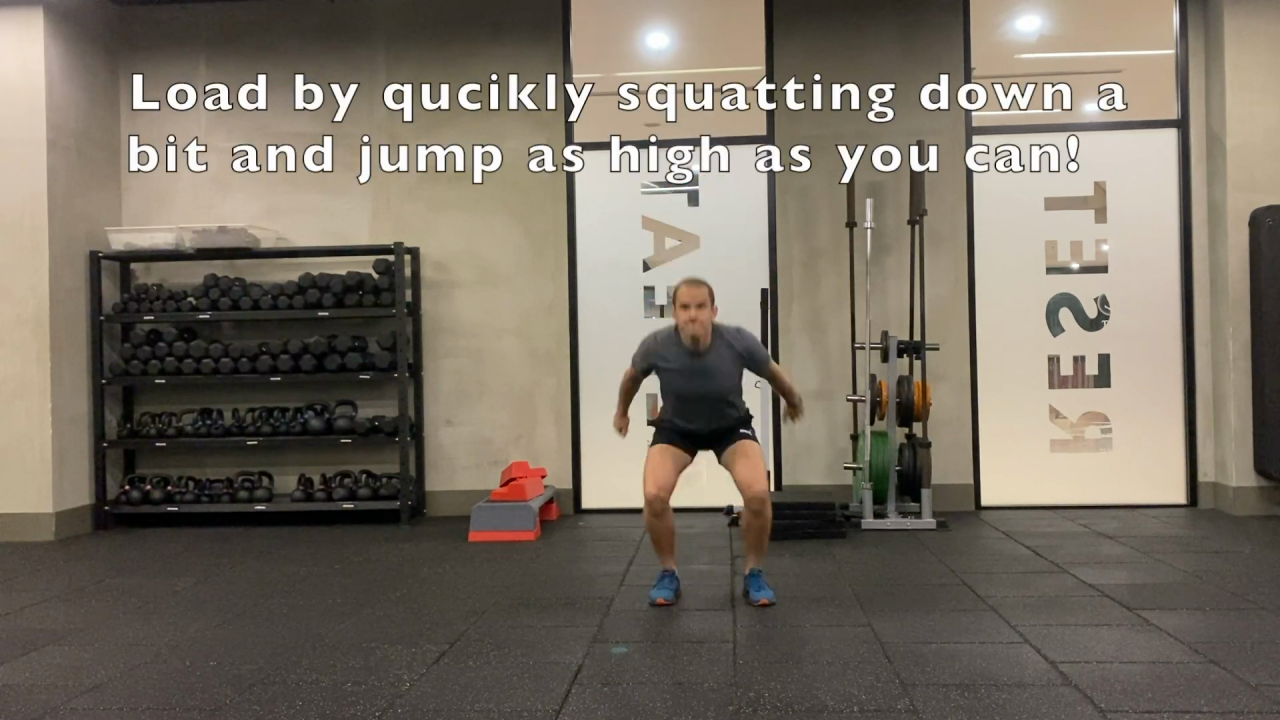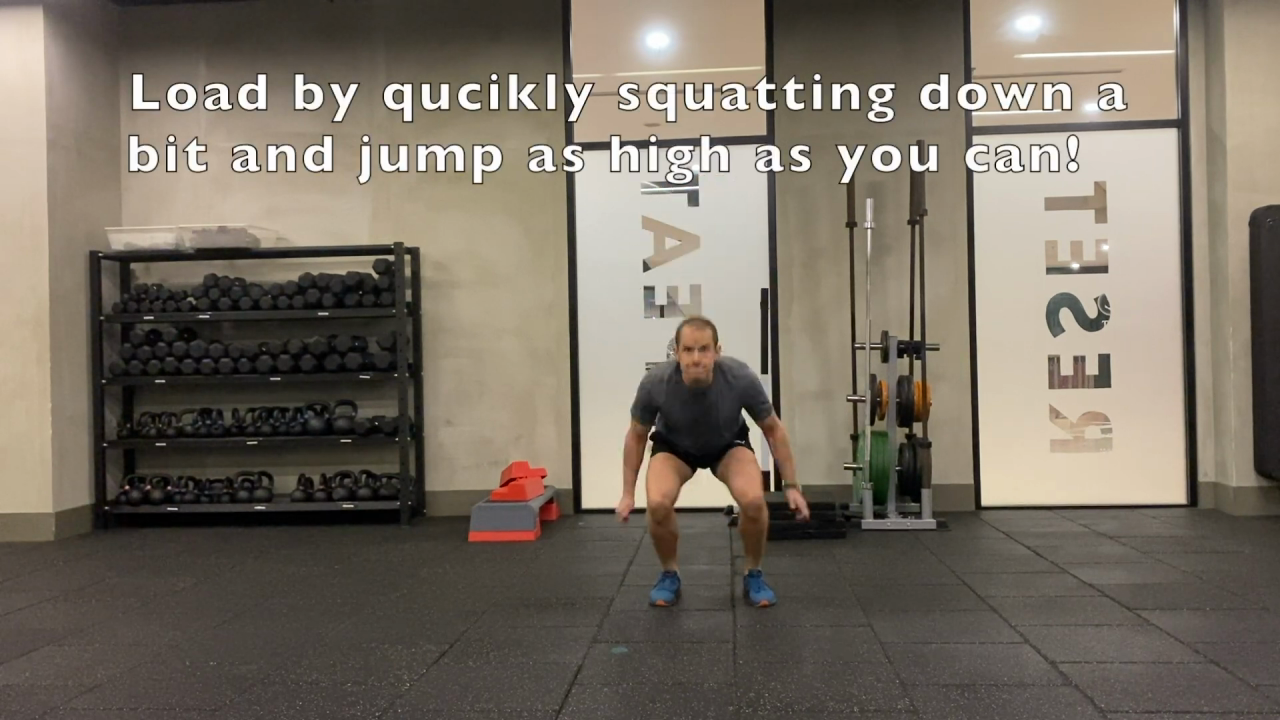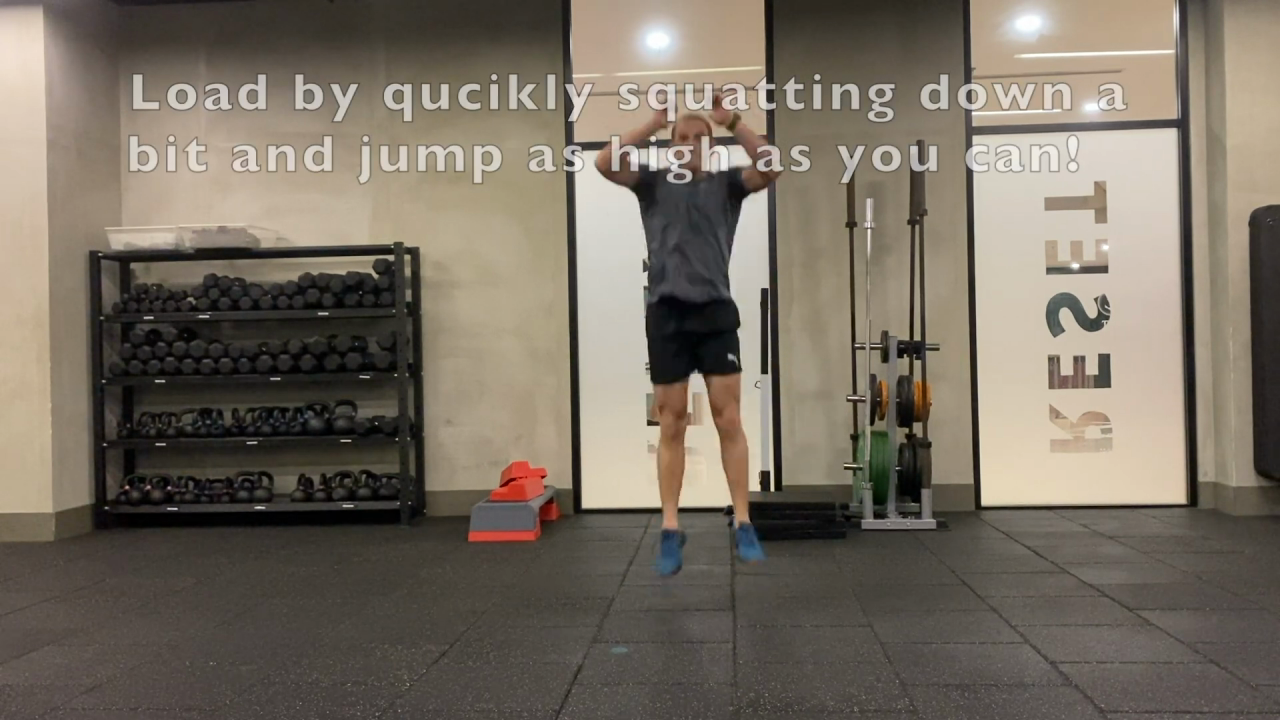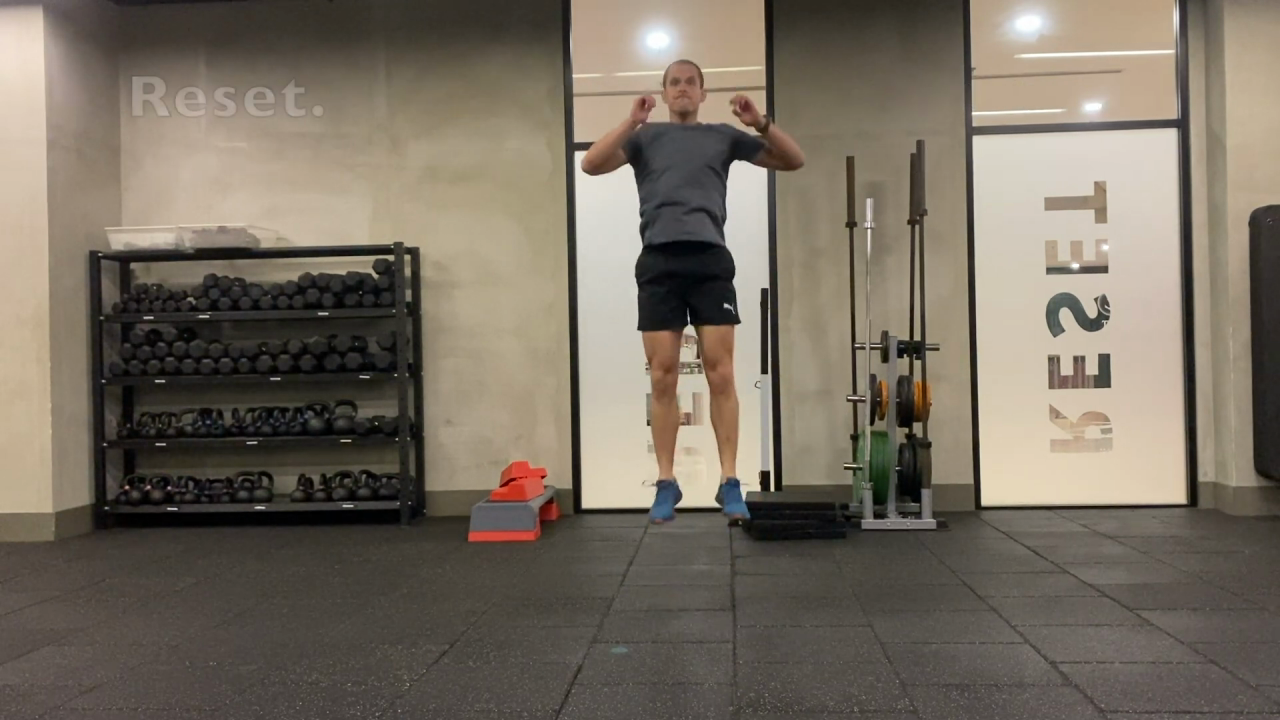
dt=0.3s
person 1, frame 1
left shoulder: (739, 342)
right shoulder: (656, 345)
left elbow: (773, 372)
right elbow: (631, 376)
left wrist: (793, 400)
right wrist: (621, 411)
left hip: (730, 424)
right hip: (676, 427)
left knee: (758, 492)
right knee: (655, 493)
left ankle: (753, 571)
right ankle: (668, 572)
person 1, frame 2
left shoulder: (740, 378)
right shoulder: (657, 383)
left elbow: (773, 429)
right elbow: (636, 435)
left wrist: (792, 487)
right wrist: (628, 492)
left hip: (727, 443)
right hip: (677, 447)
left knee: (753, 499)
right knee: (657, 502)
left ankle: (753, 574)
right ankle: (669, 573)
person 1, frame 3
left shoulder: (728, 183)
right shoulder: (651, 182)
left elbow: (770, 170)
right elbow: (605, 165)
left wrist: (733, 122)
right wrist: (652, 125)
left hip: (716, 313)
right hip: (666, 313)
left knee: (728, 421)
right knee: (671, 425)
left ankle: (743, 523)
right ankle: (670, 529)
person 1, frame 4
left shoulder: (724, 136)
right shoulder: (643, 137)
left elbow: (793, 161)
right elbow: (590, 166)
left wrist: (760, 123)
right wrist: (630, 123)
left hip: (710, 261)
right hip: (659, 262)
left knee: (720, 375)
right knee: (663, 378)
left ankle: (730, 482)
right ankle: (666, 482)
